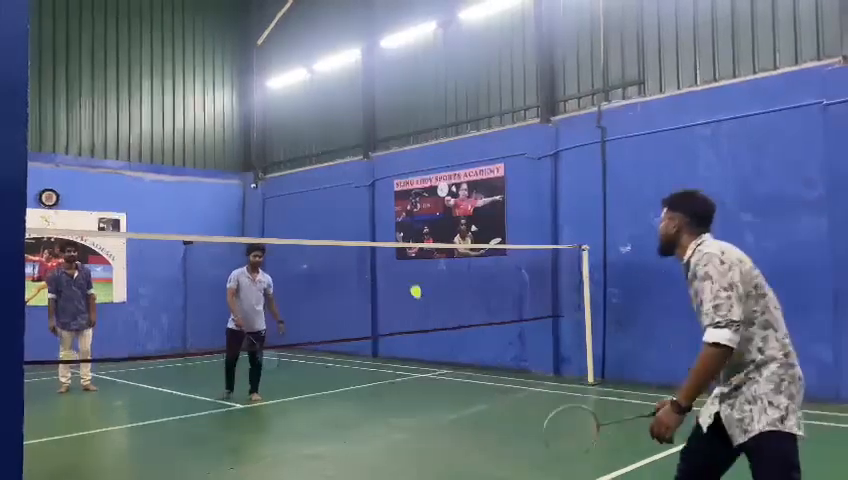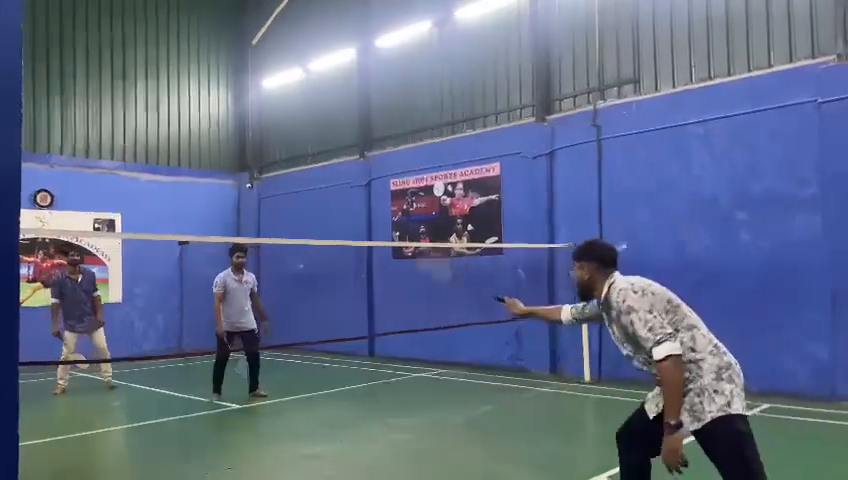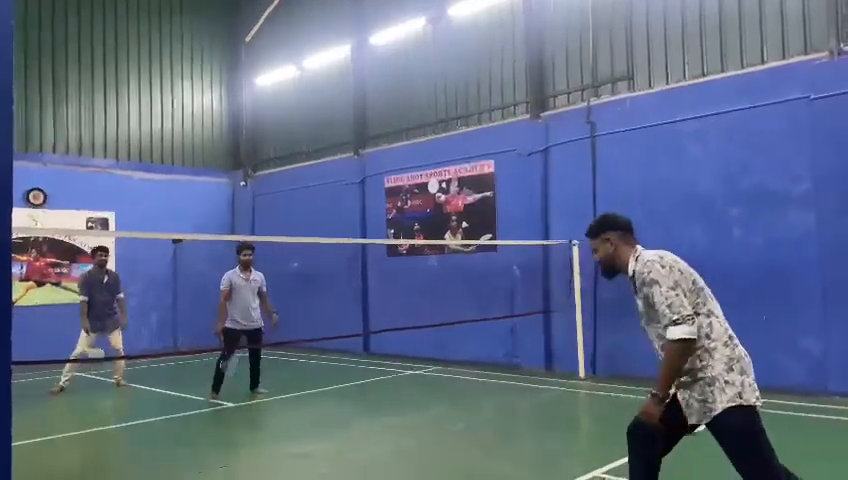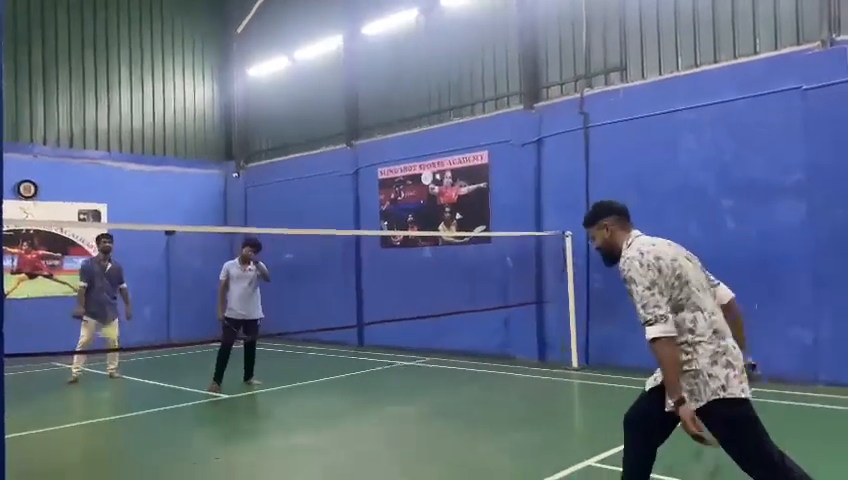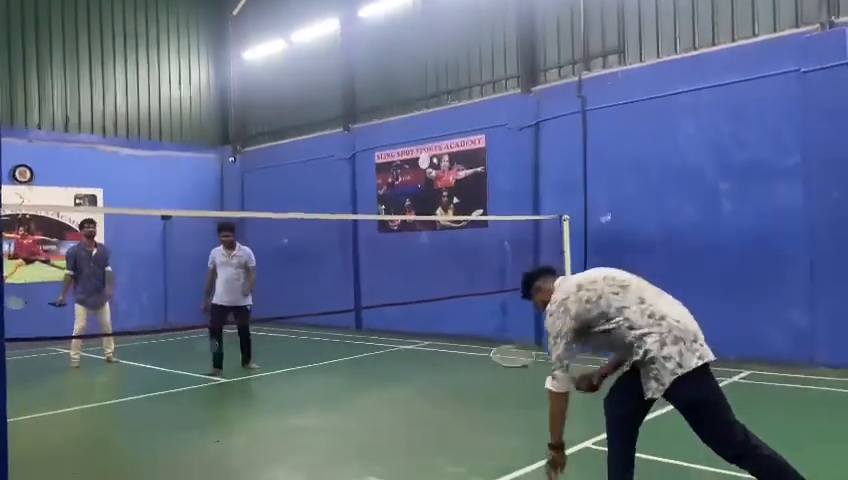
dt=0.4s
person 1, frame 1
left shoulder: (710, 259)
right shoulder: (707, 258)
left elbow: (721, 342)
left wrist: (678, 406)
right wrist: (681, 401)
left hip: (765, 398)
right hip: (737, 397)
person 1, frame 2
left shoulder: (626, 294)
right shoulder: (607, 303)
left elbow: (668, 355)
right elbow: (569, 313)
left wrist: (672, 428)
right wrist: (526, 311)
left hip: (710, 386)
right knee: (630, 441)
person 1, frame 3
left shoulder: (652, 265)
right shoulder: (643, 273)
left elbow: (683, 335)
left wrist: (657, 396)
right wrist: (662, 394)
left hip: (720, 382)
right hip: (692, 382)
right knee: (641, 438)
person 1, frame 4
left shoulder: (634, 259)
right shoulder: (661, 248)
left elbow: (660, 333)
left wrist: (680, 402)
right wrist: (738, 356)
left hip: (705, 372)
right knee: (638, 426)
person 1, frame 5
left shoulder: (559, 304)
right shoulder: (589, 282)
left elbow: (559, 380)
left wrist: (556, 446)
right wrist: (601, 373)
left hip: (669, 352)
right hip: (676, 339)
left knee: (733, 442)
right knee: (619, 409)
person 2, frame 1
left shoulder: (267, 279)
right shoulder: (236, 275)
left elbow: (270, 302)
right elbow: (230, 297)
left wrist: (279, 320)
right wrist: (237, 316)
left hip: (258, 326)
right hip: (236, 326)
left knee: (256, 360)
right knee: (231, 358)
left ankle: (254, 391)
right ankle: (228, 389)
person 2, frame 2
left shoulder: (251, 278)
right shoulder: (222, 277)
left elbow: (255, 300)
right elbow: (217, 302)
left wrist: (264, 319)
right wrist: (219, 324)
left hip: (248, 325)
right hip: (227, 327)
left knee: (254, 356)
right knee: (221, 359)
left ankle: (254, 389)
right ankle: (216, 392)
person 2, frame 3
left shoulder: (259, 276)
right shoulder: (229, 276)
left elbow: (264, 299)
right elbow: (223, 300)
left wrist: (273, 314)
right wrist: (220, 323)
left hip: (255, 324)
right hip: (233, 325)
left knee: (255, 356)
right knee: (225, 357)
left ankle: (254, 386)
right ankle: (215, 391)
person 2, frame 4
left shoulder: (258, 266)
right shoulder: (228, 266)
left elbow: (267, 278)
right elbow: (222, 289)
left wrist: (256, 262)
right wrist: (220, 309)
left hip: (252, 315)
right hip: (232, 314)
left knee: (250, 346)
right knee: (225, 346)
left ankle: (248, 376)
right ankle: (216, 381)
person 2, frame 5
left shoulder: (246, 252)
right shoulder: (215, 253)
left elbow: (252, 274)
right elbow: (211, 276)
left wrist: (249, 288)
right wrist: (206, 298)
left hip: (241, 301)
right hip: (219, 300)
left knee: (244, 331)
right knee: (214, 331)
left ankle: (247, 360)
right ankle: (217, 367)
person 3, frame 1
left shoulder: (85, 272)
right shoulder: (55, 275)
left elbow: (90, 294)
right elbow: (52, 299)
left wrist: (93, 313)
right wrist: (51, 319)
left hip: (84, 319)
right hip: (65, 321)
left knee: (85, 351)
right knee: (64, 353)
left ankle: (86, 382)
right ankle: (65, 383)
person 3, frame 2
left shoulder: (89, 275)
right shoulder: (59, 280)
left elbow: (96, 296)
right elbow: (55, 303)
left wrist: (100, 315)
right wrist: (55, 325)
left hip: (91, 320)
right hip: (71, 324)
left knee: (103, 349)
right knee: (67, 354)
left ankle: (108, 379)
right ankle: (61, 384)
person 3, frame 3
left shoulder: (114, 277)
right shoulder: (86, 278)
left elbow: (120, 298)
right elbow: (83, 301)
left wrist: (123, 317)
right wrist: (84, 321)
left hip: (111, 321)
right hip: (92, 322)
left knee: (119, 349)
right knee: (79, 352)
left ankle: (118, 378)
right ankle: (62, 383)
person 3, frame 4
left shoulder: (117, 267)
right shoulder: (87, 264)
left elbow: (122, 288)
right elbow: (82, 287)
left wrist: (128, 306)
right wrist: (79, 307)
left hip: (111, 311)
right hip: (91, 312)
left knee: (113, 342)
right knee: (83, 341)
left ankle: (112, 370)
right ankle: (75, 373)
person 3, frame 5
left shoulder: (103, 250)
right shoulder: (73, 251)
left elbow: (108, 271)
right elbow: (69, 275)
left wrist: (110, 288)
right wrist: (62, 295)
left hip: (101, 296)
right hip: (82, 297)
left knee: (107, 326)
right knee: (79, 328)
left ankle: (109, 354)
right ankle: (75, 358)
